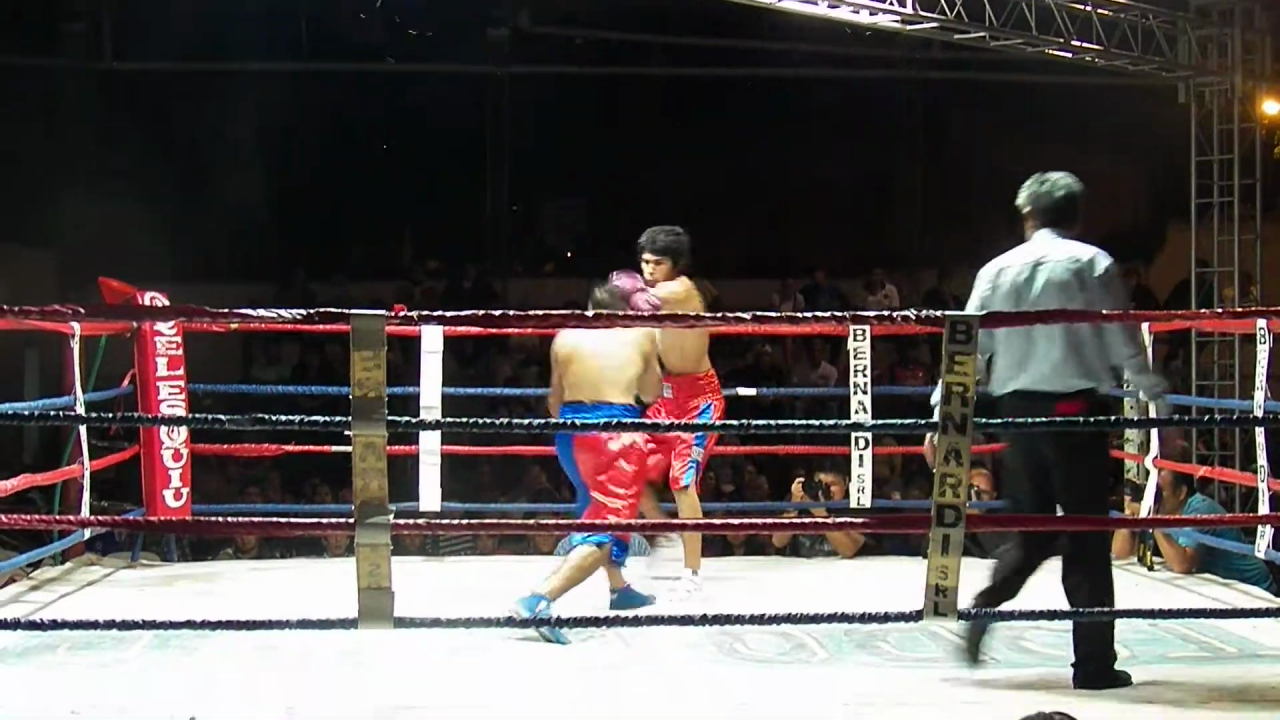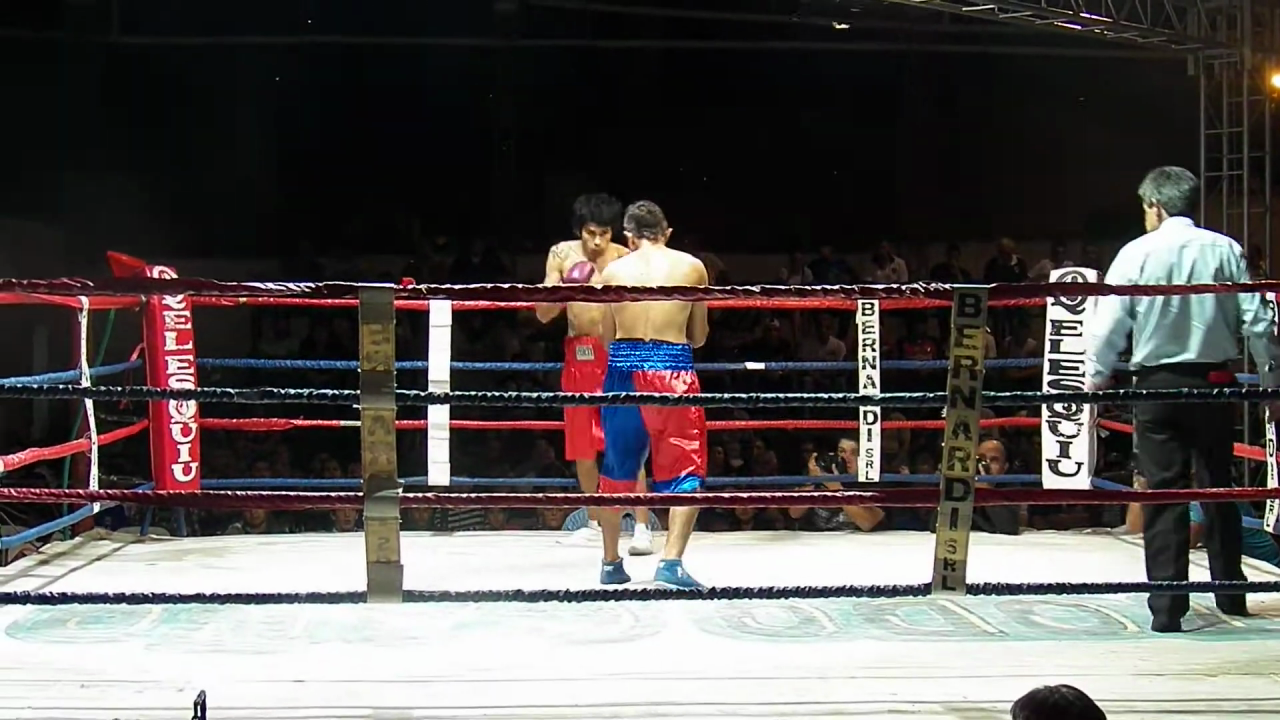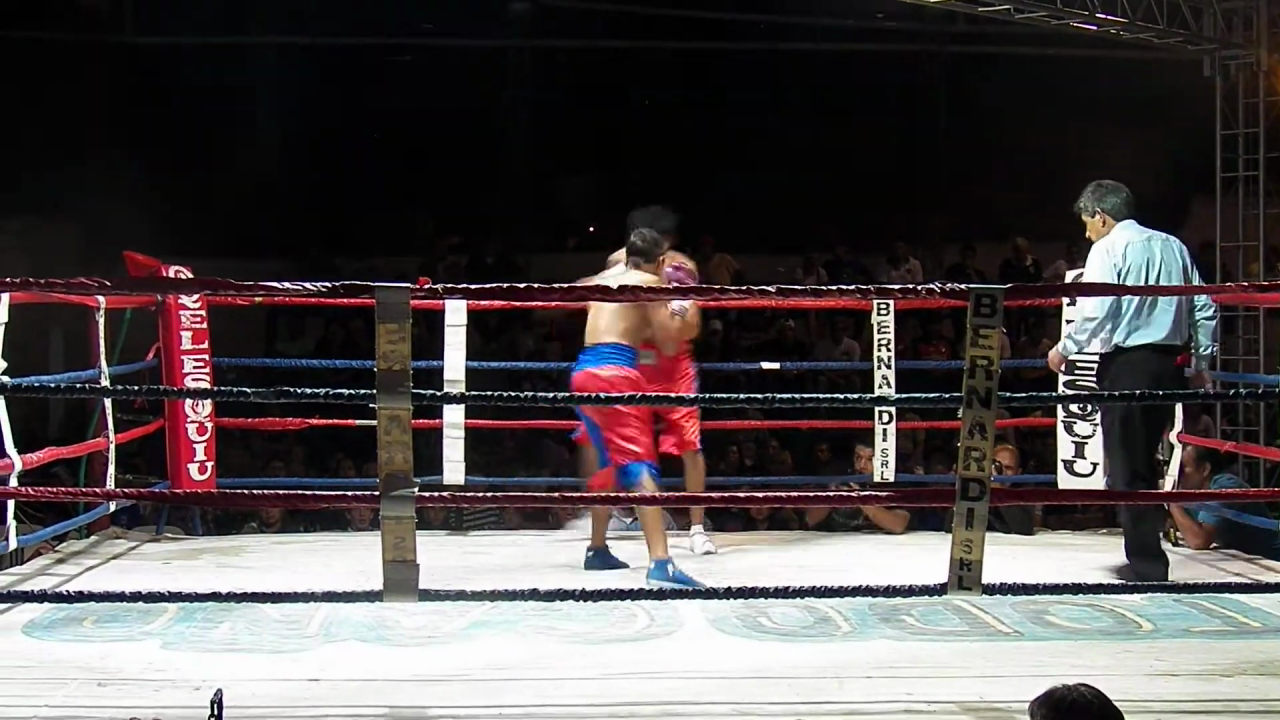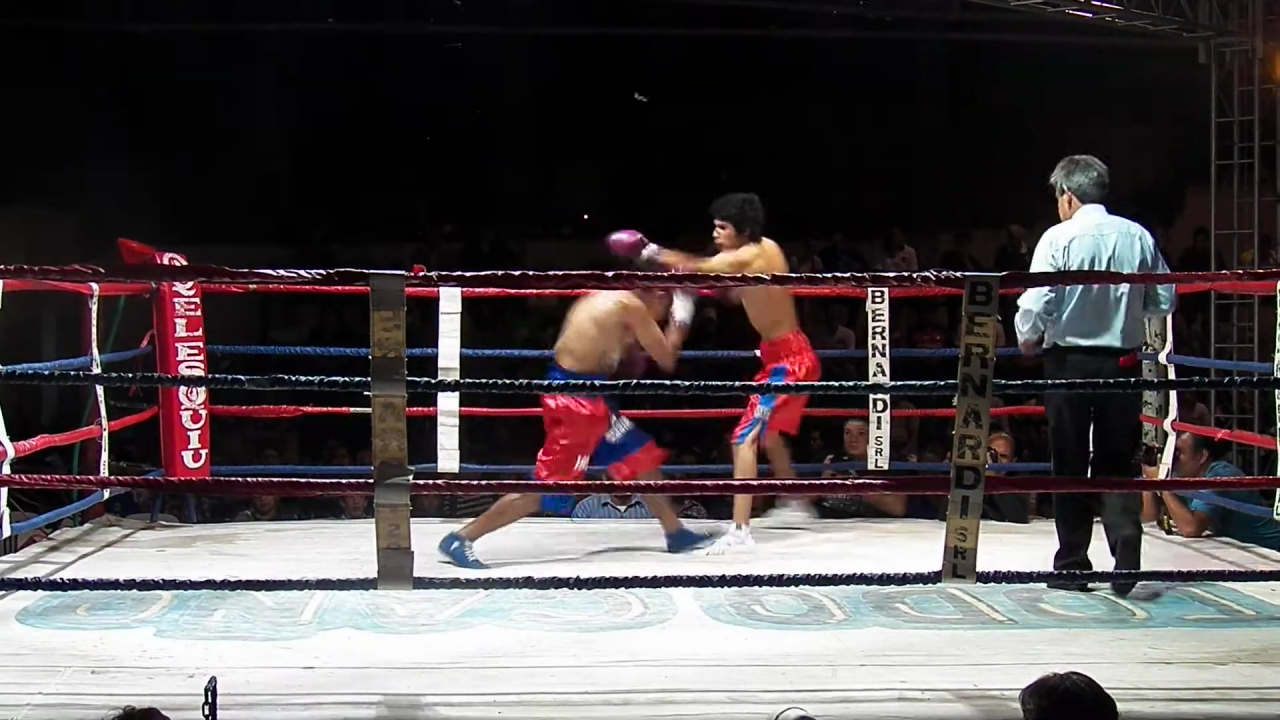
dt=1s
person 1, frame 1
left shoulder: (998, 270)
right shoulder: (1094, 264)
left elbow: (969, 349)
right elbow: (1125, 343)
left wrist: (942, 416)
right wrist: (1155, 397)
left hip: (1017, 413)
right hip: (1075, 414)
left knee: (1031, 534)
right knee: (1086, 541)
left ankle: (982, 607)
right ankle: (1093, 663)
person 1, frame 2
left shoulder: (1137, 253)
right shoulder: (1225, 249)
left elbow: (1108, 323)
left wrist: (1096, 375)
left hip: (1158, 384)
right hip: (1213, 382)
left knee: (1164, 496)
right knee: (1219, 489)
left ankle: (1167, 605)
right ankle: (1230, 591)
person 1, frame 3
left shoulder: (1109, 247)
right shoulder: (1173, 246)
left elbow: (1095, 312)
right elbow: (1204, 309)
left wrist: (1064, 348)
right wrist: (1202, 362)
left hip: (1127, 364)
right hip: (1168, 363)
left knee: (1127, 469)
right knee: (1144, 461)
left ankle: (1147, 565)
right ankle: (1146, 557)
person 1, frame 4
left shoulder: (1058, 238)
right shoulder: (1139, 236)
left elbow: (1035, 307)
right elbow: (1164, 301)
left wrist: (1027, 336)
left hip: (1068, 363)
right hip: (1120, 364)
left knee: (1070, 464)
right knee: (1118, 463)
left ankle: (1072, 565)
right ankle: (1126, 552)
person 2, frame 1
left shoulder: (681, 289)
right shoulder: (647, 291)
left elbow: (650, 300)
left wrist: (631, 287)
left hip: (699, 395)
right hip: (670, 394)
left knee: (682, 480)
left ankle: (692, 575)
right ankle: (666, 538)
person 2, frame 2
left shoulder: (626, 259)
right shoulder: (560, 254)
right elbow: (542, 313)
right wrist: (566, 289)
right hip: (577, 356)
right knee: (582, 448)
left ankle: (642, 527)
right ankle: (594, 522)
person 2, frame 3
left shoulder: (684, 268)
right shoulder: (619, 262)
left elbow: (690, 330)
left wrist: (679, 300)
left hip: (675, 363)
right hip: (635, 364)
left knee: (689, 444)
left ankle: (697, 529)
right ankle: (600, 510)
person 2, frame 4
left shoulder: (750, 255)
right shoulder: (764, 250)
left elbow: (698, 268)
left wrist: (647, 250)
left hip: (787, 358)
right hip: (788, 354)
left knee: (745, 438)
right knee: (768, 432)
left ankle: (739, 531)
right ankle: (795, 501)
person 3, frame 1
left shoulder: (565, 338)
right shoulder: (641, 332)
right elbow: (649, 393)
left hip: (571, 430)
right hip: (616, 430)
left knee: (598, 508)
right knee: (606, 525)
left ankle: (620, 588)
right ankle: (540, 599)
person 3, frame 2
left shoulder: (613, 271)
right shoulder: (693, 267)
left elbow: (607, 337)
right elbow: (698, 337)
left hip: (623, 369)
right hip: (672, 370)
left knee: (616, 468)
right knee: (684, 472)
left ankle: (611, 564)
right ankle: (671, 563)
person 3, frame 3
left shoulder: (605, 280)
right shoulder: (649, 283)
right elbow: (668, 345)
right wrist: (678, 310)
left hip: (584, 372)
right hip: (615, 370)
left knee: (608, 461)
right knee: (638, 462)
left ankle: (597, 549)
right ankle: (661, 563)
person 3, frame 4
left shoulder: (599, 301)
right shoulder: (631, 306)
right elbow: (666, 358)
right wrist: (681, 316)
left hip: (586, 397)
right hip: (576, 399)
left knee: (641, 455)
left ankle: (676, 533)
right ankle: (461, 539)
